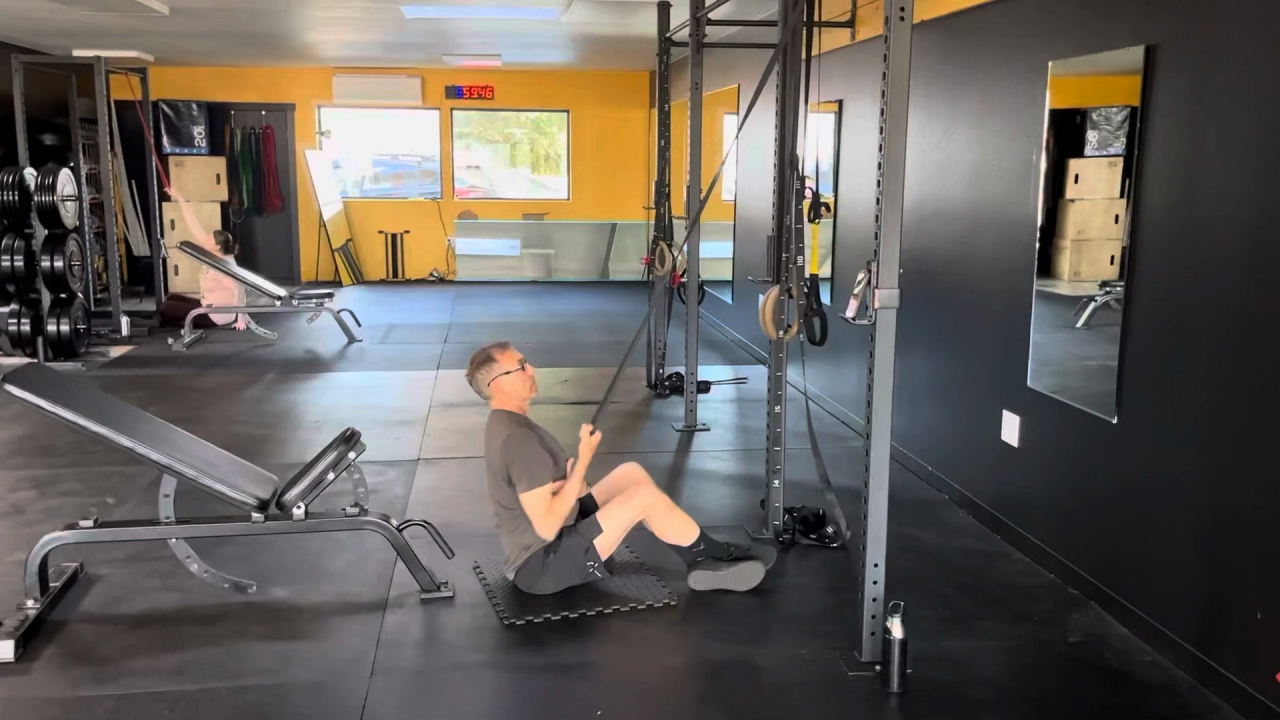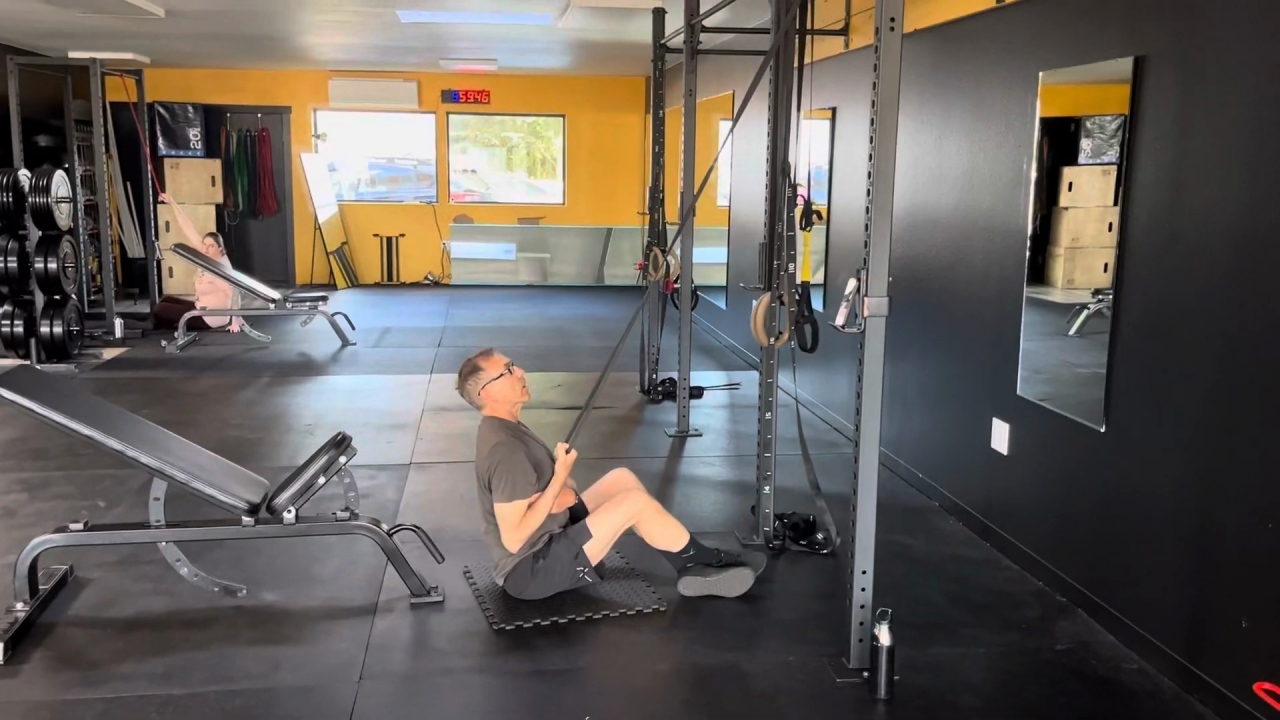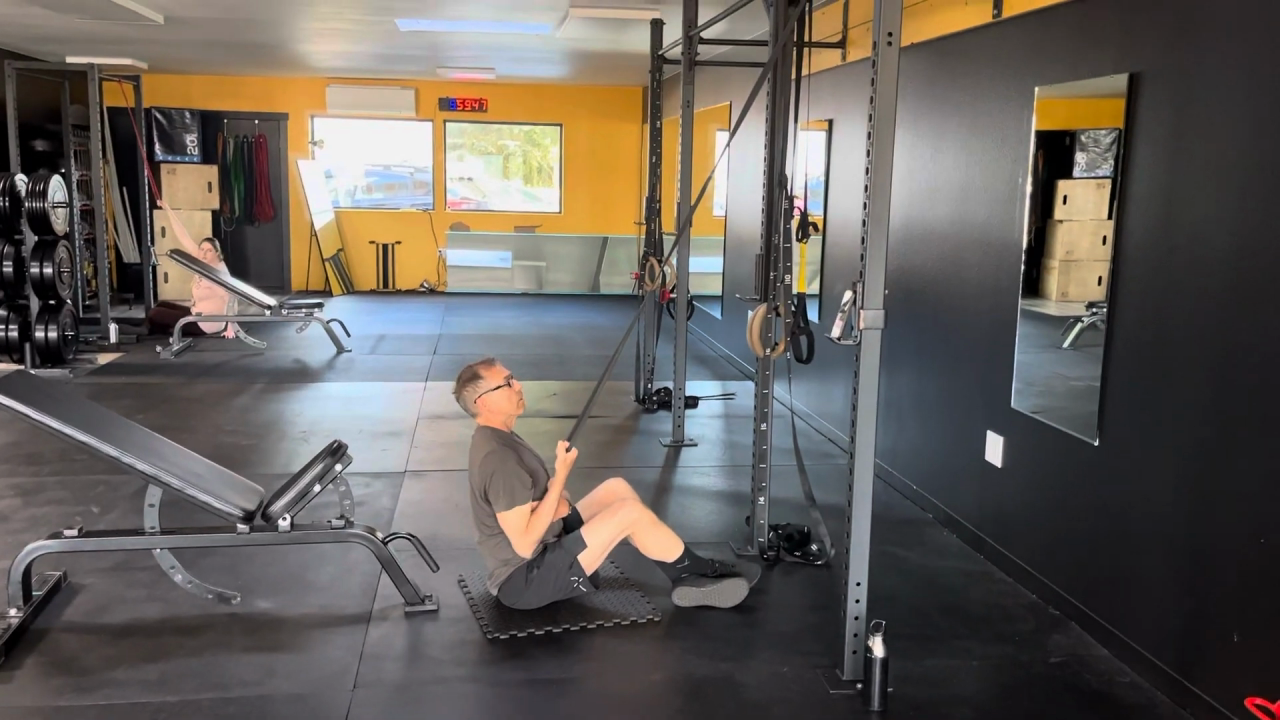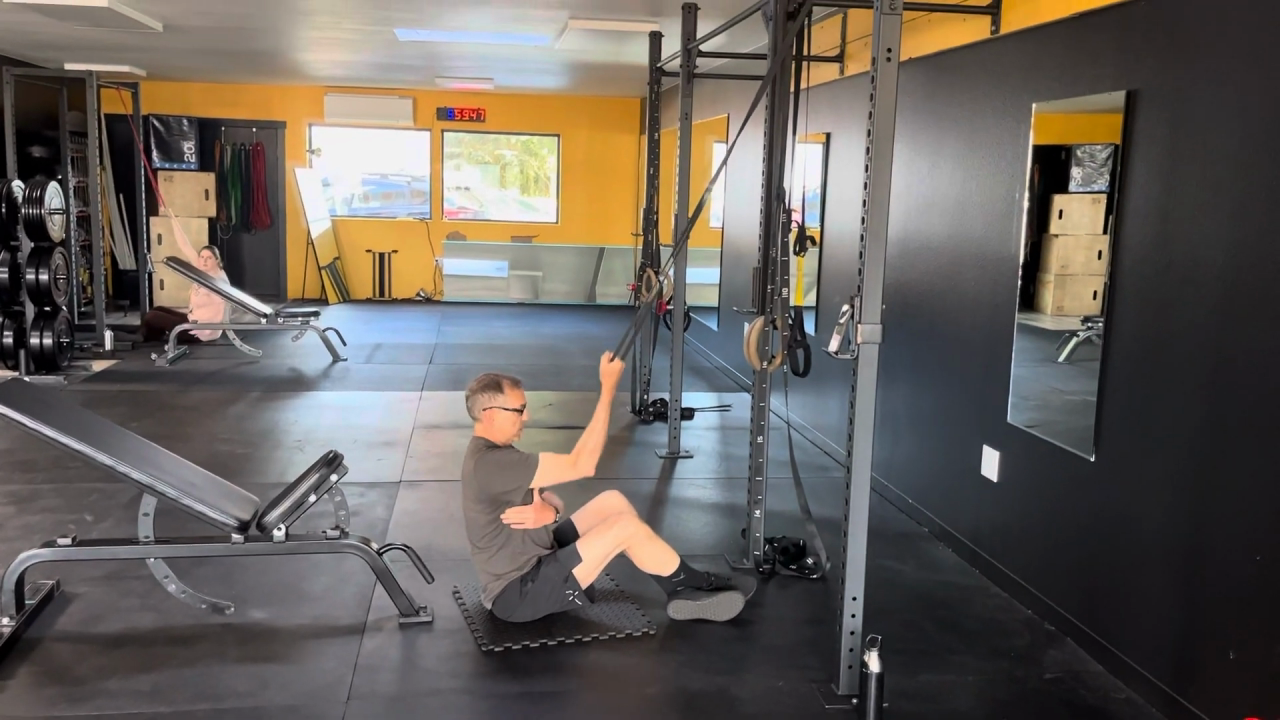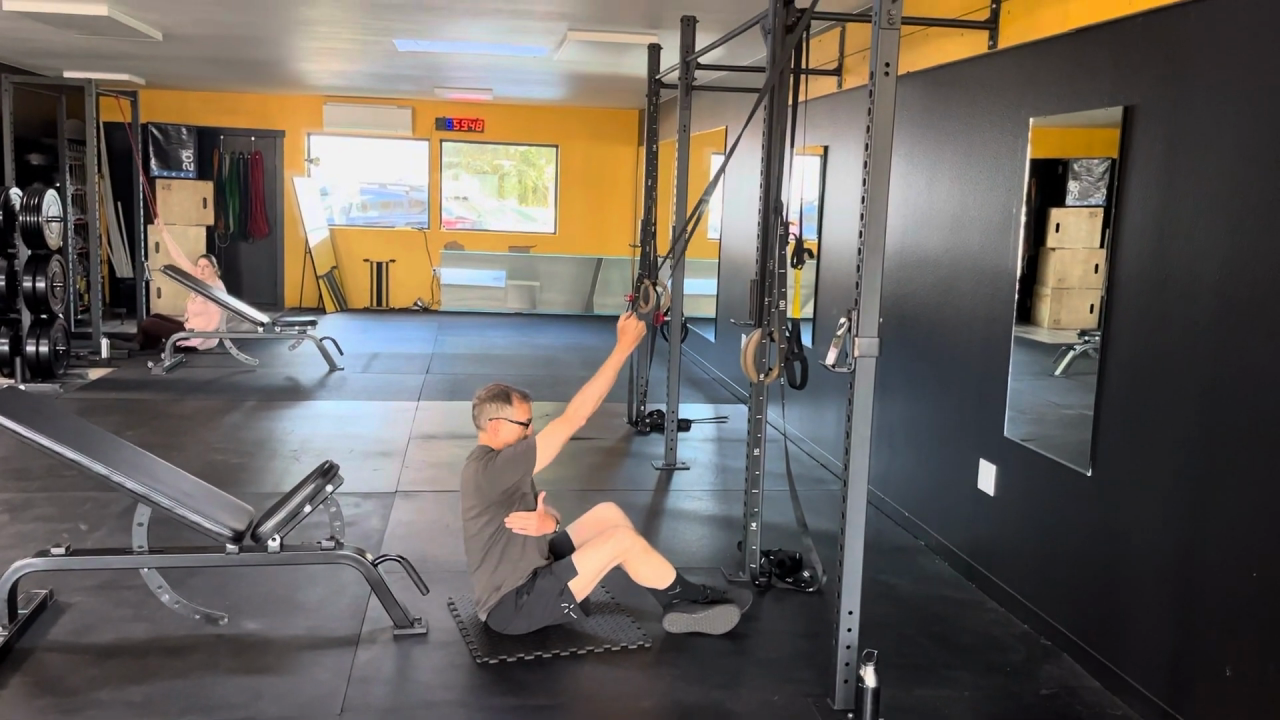
dt=0.5s
person 1, frame 1
left shoulder: (513, 423)
right shoulder: (516, 439)
left elbow: (551, 477)
right elbow: (547, 526)
left wrist: (574, 484)
right wrist: (585, 460)
left hip: (549, 545)
right hip: (540, 566)
left knee: (630, 473)
right knee: (645, 495)
left ankle: (706, 561)
right ankle: (719, 554)
person 1, frame 2
left shoulder: (508, 428)
right shoulder: (504, 448)
left elbow: (552, 484)
right elbow: (512, 539)
left wrist: (567, 494)
right wrist: (559, 480)
left hip: (544, 543)
right hip: (530, 571)
left knee: (621, 478)
right knee: (635, 502)
left ankle: (697, 566)
right ankle: (709, 560)
person 1, frame 3
left shoulder: (501, 438)
right shoulder: (498, 458)
left elbow: (541, 491)
right elbow: (524, 545)
left wrist: (558, 504)
right wrist: (561, 475)
left hip: (537, 553)
right hip: (524, 580)
left knee: (615, 489)
right knee: (630, 512)
left ankle: (690, 577)
right ankle: (704, 571)
person 1, frame 4
left shoulder: (494, 451)
right shoulder: (491, 464)
left elbow: (549, 498)
right elbow: (582, 466)
left wrist: (549, 513)
right wrist: (608, 388)
left hip: (532, 561)
right hip: (518, 593)
left knee: (612, 501)
right knee: (627, 526)
left ankle: (686, 590)
right ankle: (699, 584)
person 1, frame 5
left shoulder: (492, 463)
right shoulder: (496, 468)
left elbow: (547, 512)
right elbow: (573, 418)
left wrist: (548, 523)
right wrist: (624, 346)
left hip: (525, 576)
right hip: (513, 606)
left knee: (607, 514)
right knee: (622, 539)
left ankle: (682, 602)
right ankle: (696, 597)
